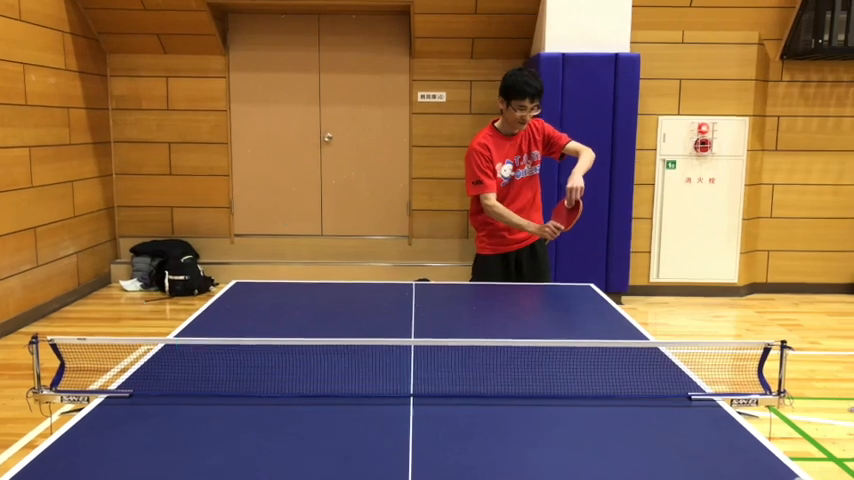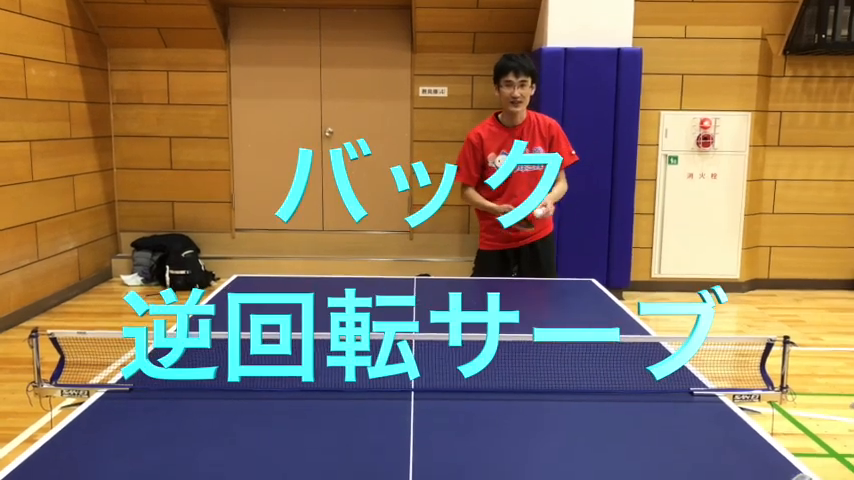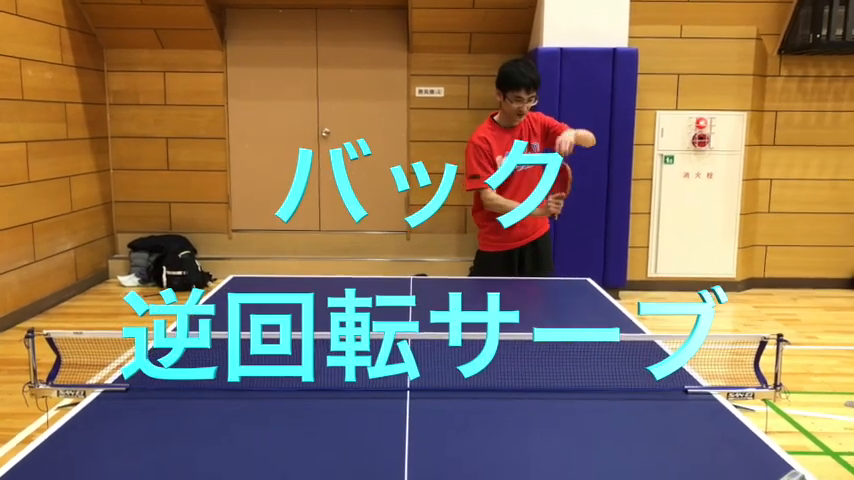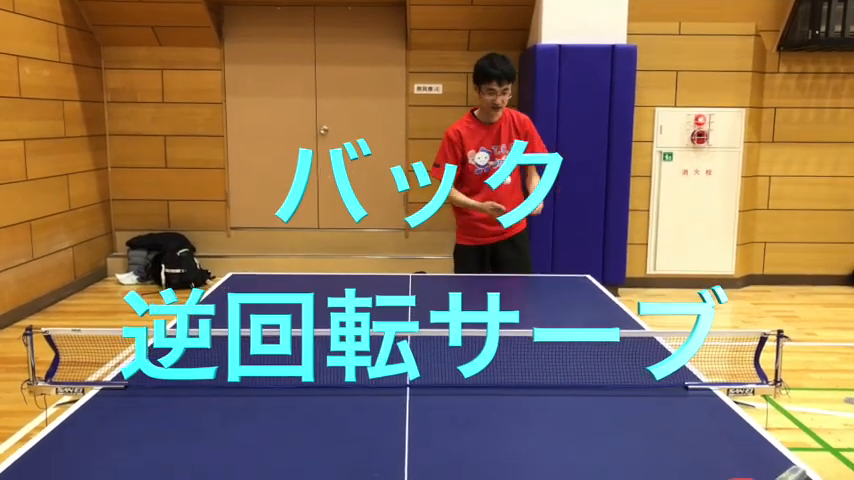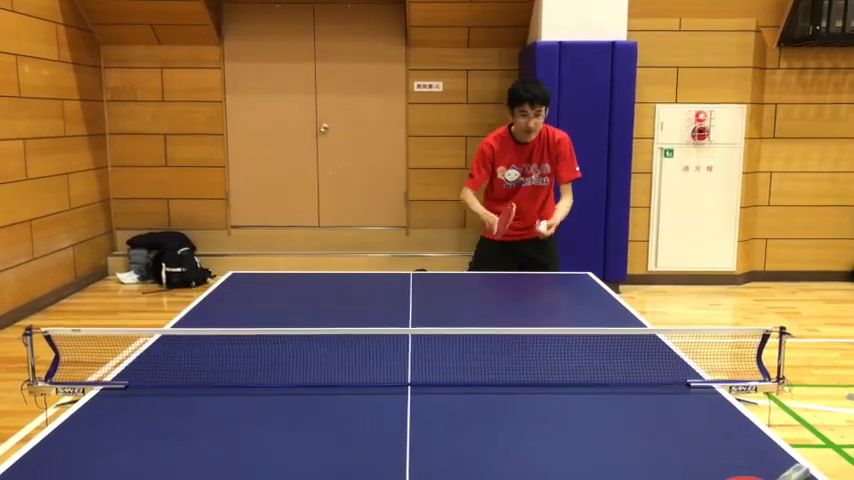
dt=1s
person 1, frame 1
left shoulder: (538, 131)
right shoulder: (481, 147)
left elbow: (586, 153)
right elbow: (489, 204)
left wrist: (577, 174)
right wrist: (534, 228)
left hip: (533, 243)
right hip: (494, 246)
person 1, frame 2
left shoulder: (549, 128)
right shoulder: (479, 137)
left elbow: (561, 181)
right elbow: (467, 190)
left wrist: (548, 200)
right wrist: (497, 209)
left hip: (538, 236)
right hip: (495, 240)
person 1, frame 3
left shoulder: (538, 124)
right shoulder: (481, 140)
left elbow: (589, 139)
right elbow: (489, 199)
left wrist: (571, 136)
right wrist: (537, 210)
left hip: (536, 236)
right hip: (496, 242)
person 1, frame 4
left shoulder: (522, 124)
right shoulder: (458, 133)
left elbow: (531, 172)
right wrist: (480, 206)
left hip: (514, 233)
right hip: (472, 237)
person 1, frame 5
left shoulder: (559, 142)
right shoulder: (492, 145)
left elbow: (566, 194)
right elbow: (467, 192)
left wrist: (554, 221)
right wrist: (487, 217)
left hip: (540, 235)
right hip: (499, 235)
